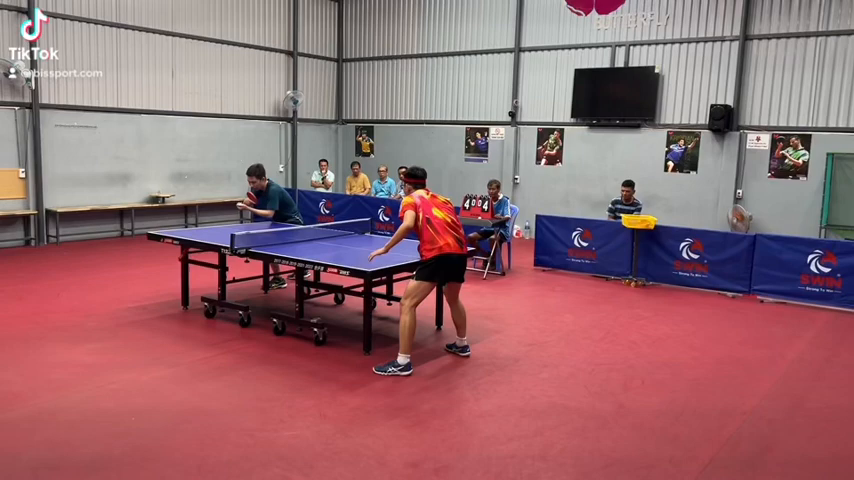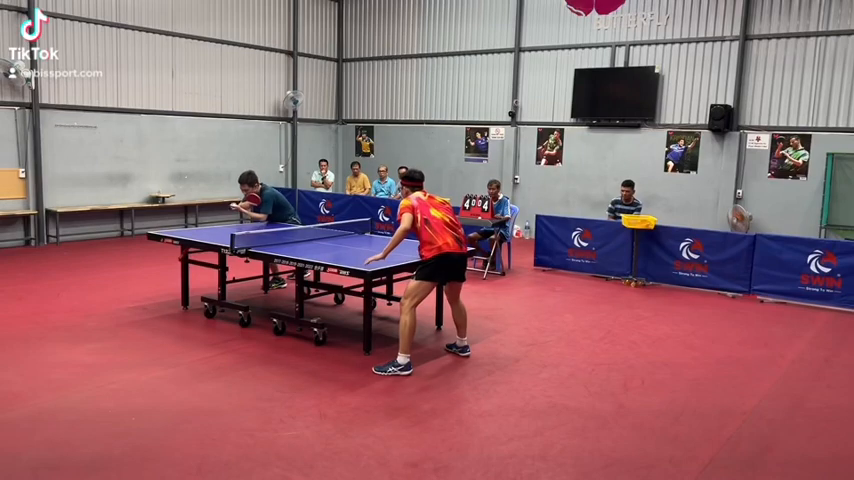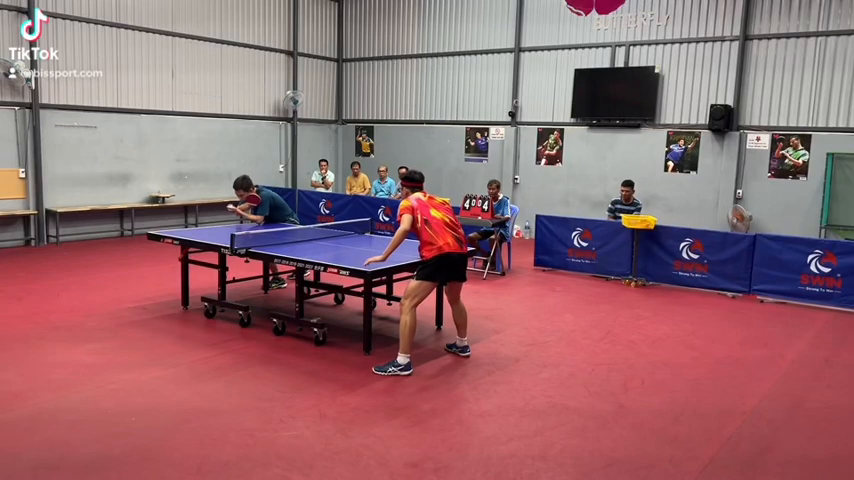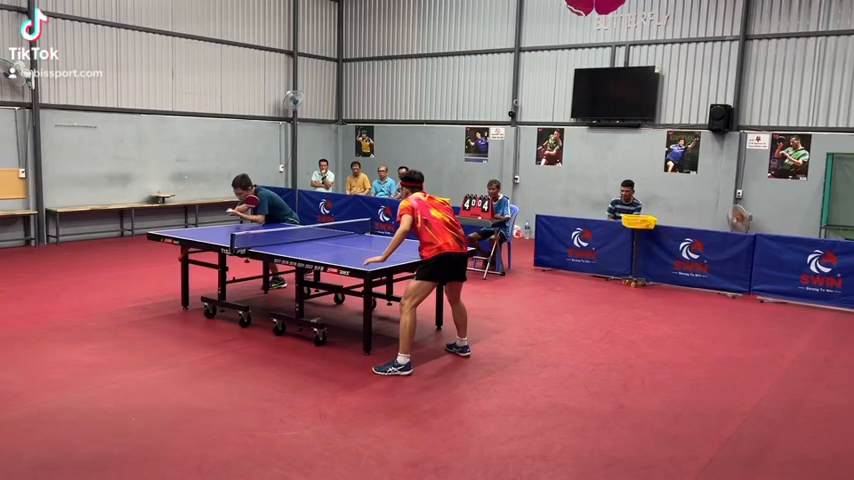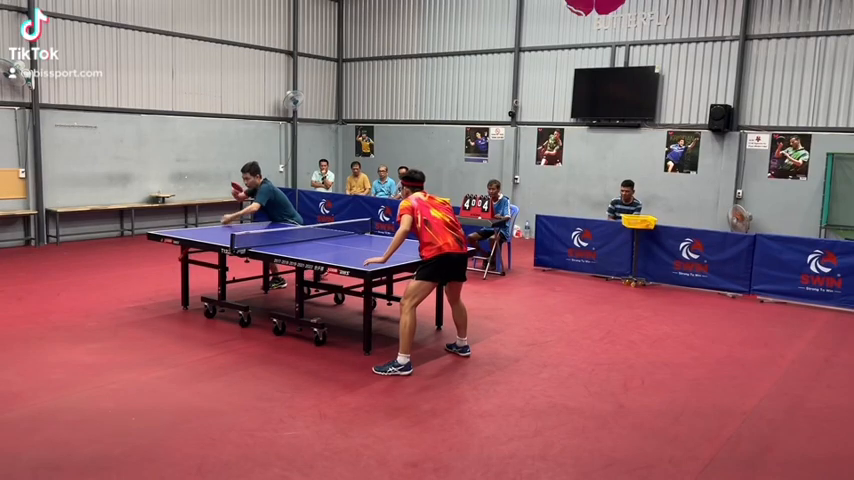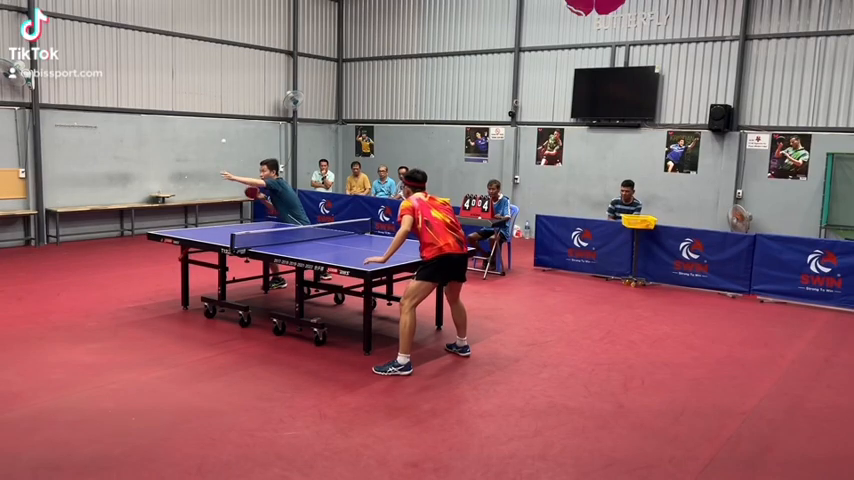
dt=0.3s
person 1, frame 1
left shoulder: (411, 200)
right shoulder: (443, 200)
left elbow: (408, 225)
left wrist: (385, 248)
left hip: (437, 256)
right hip: (459, 253)
left knee: (407, 304)
right knee: (453, 299)
left ankle: (403, 362)
right ankle: (462, 345)
person 1, frame 2
left shoulder: (409, 202)
right shoulder: (441, 200)
left elbow: (405, 227)
left wrist: (384, 254)
left hip: (438, 256)
right hip: (459, 252)
left knee: (407, 304)
right knee: (454, 298)
left ankle: (403, 362)
right ankle: (462, 344)
person 1, frame 3
left shoulder: (409, 203)
right shoulder: (441, 201)
left elbow: (405, 228)
right elbow: (455, 228)
left wrist: (384, 256)
left hip: (439, 256)
right hip: (460, 253)
left knee: (408, 304)
right knee: (454, 299)
left ankle: (403, 362)
right ankle: (462, 345)
person 1, frame 4
left shoulder: (408, 203)
right shoulder: (441, 201)
left elbow: (405, 228)
left wrist: (384, 257)
left hip: (438, 256)
right hip: (460, 252)
left knee: (407, 304)
right knee: (454, 299)
left ankle: (403, 362)
right ankle: (462, 345)
person 1, frame 5
left shoulder: (408, 203)
right shoulder: (441, 201)
left elbow: (405, 229)
left wrist: (384, 258)
left hip: (438, 256)
right hip: (460, 253)
left knee: (407, 304)
right knee: (454, 299)
left ankle: (403, 362)
right ankle: (462, 345)
person 1, frame 6
left shoulder: (409, 203)
right shoulder: (442, 202)
left elbow: (405, 229)
left wrist: (384, 258)
left hip: (438, 256)
right hip: (460, 253)
left knee: (407, 304)
right knee: (453, 299)
left ankle: (403, 362)
right ankle: (462, 345)
person 2, frame 1
left shoulder: (274, 190)
right shoulder: (257, 188)
left elbow: (269, 214)
right elbow: (245, 202)
left wrist: (249, 209)
right wrist: (248, 201)
left hip: (292, 221)
right hip: (281, 221)
left ankle: (278, 279)
person 2, frame 2
left shoulder: (268, 194)
right shoulder: (253, 193)
left elbow: (262, 217)
right elbow: (241, 206)
left wrist: (242, 210)
right wrist: (249, 203)
left hip: (290, 223)
right hip: (278, 222)
left ankle: (277, 279)
person 2, frame 3
left shoulder: (264, 196)
left elbow: (259, 219)
right elbow: (239, 211)
left wrist: (239, 211)
right wrist: (248, 204)
left hip: (289, 223)
right hip: (276, 223)
left ankle: (277, 279)
person 2, frame 4
left shoulder: (262, 195)
right shoulder: (249, 196)
left elbow: (260, 219)
right elbow: (237, 210)
left wrist: (239, 214)
right wrist: (246, 205)
left hip: (289, 223)
right hip: (277, 223)
left ankle: (277, 279)
person 2, frame 5
left shoulder: (266, 188)
right shoulder: (258, 187)
left elbow: (254, 208)
right elbow: (241, 197)
left wrist: (233, 216)
right wrist: (237, 194)
left hip: (292, 224)
right hip: (284, 223)
left ankle: (277, 279)
person 2, frame 6
left shoulder: (276, 183)
right shoulder: (279, 186)
left elbow: (257, 182)
right elbow: (280, 208)
left wrist: (233, 178)
right wrist: (264, 199)
right hip: (302, 225)
left ankle: (278, 279)
